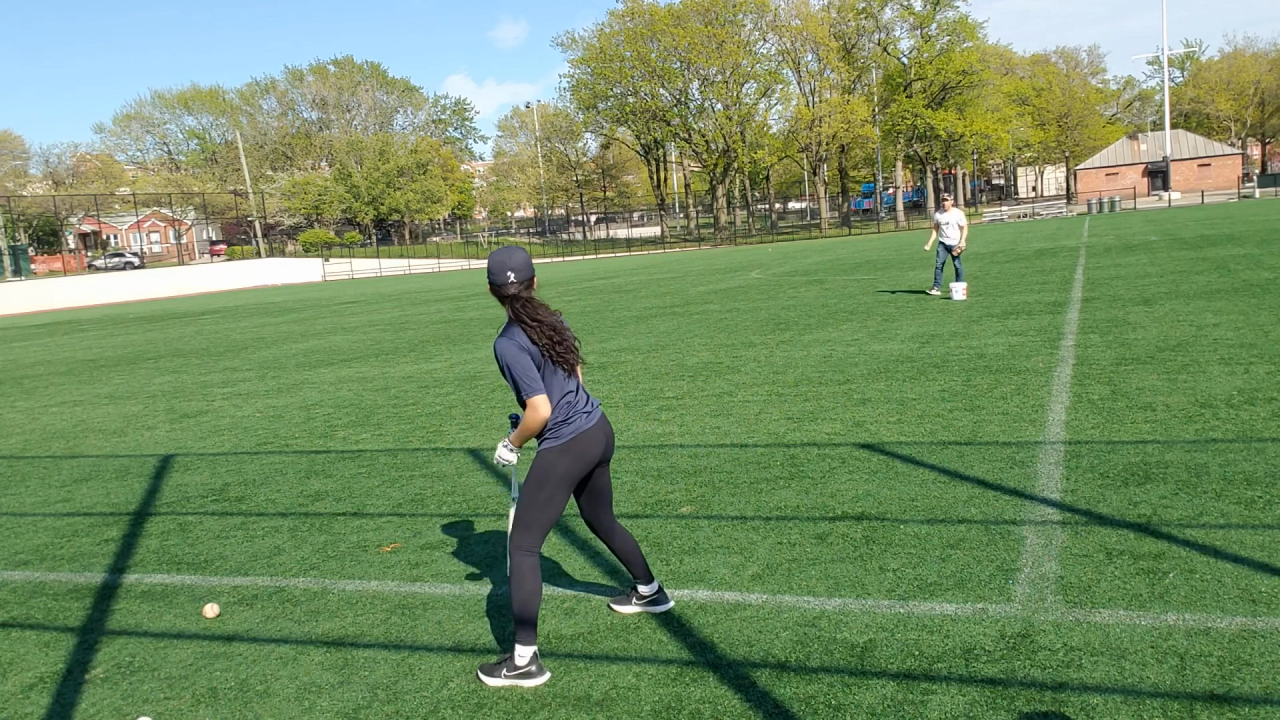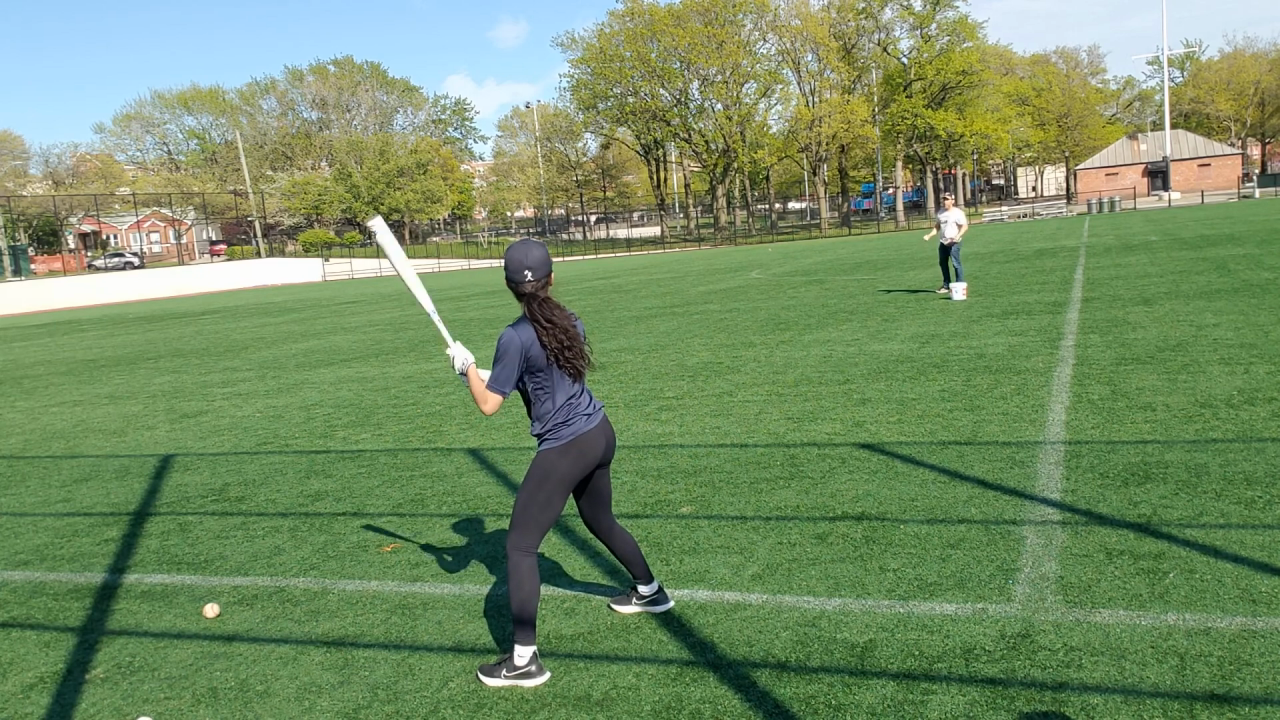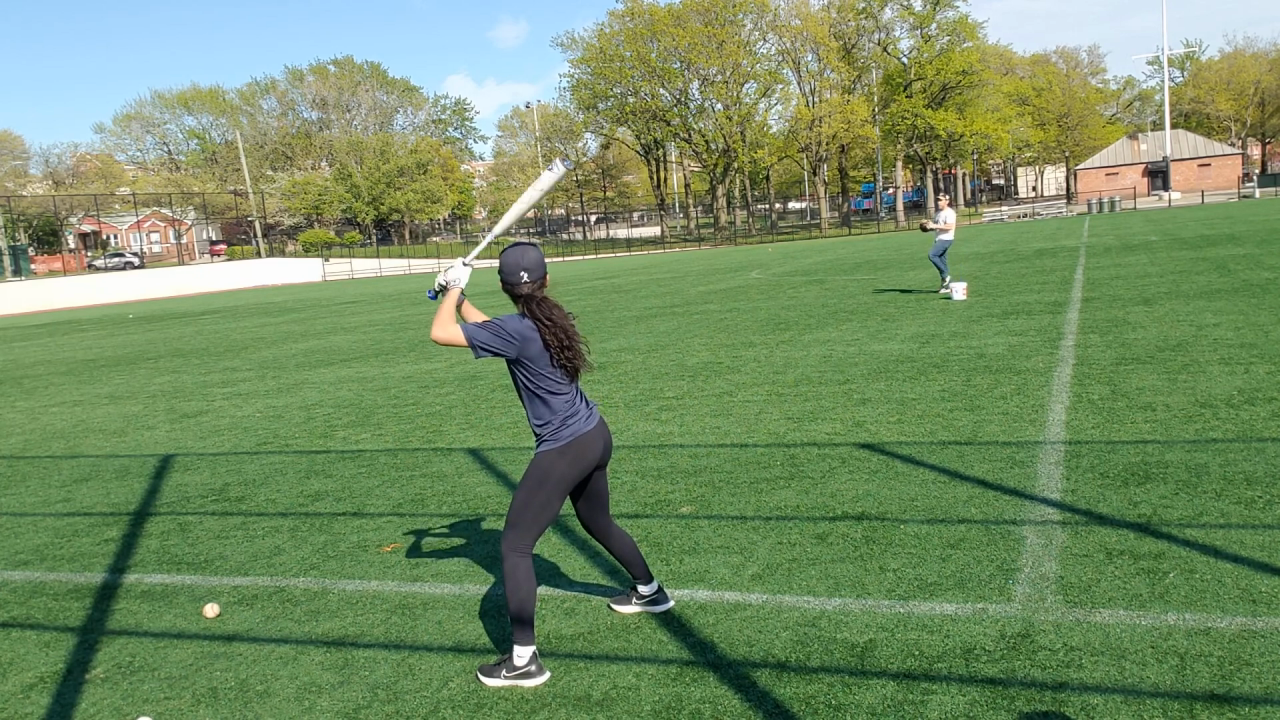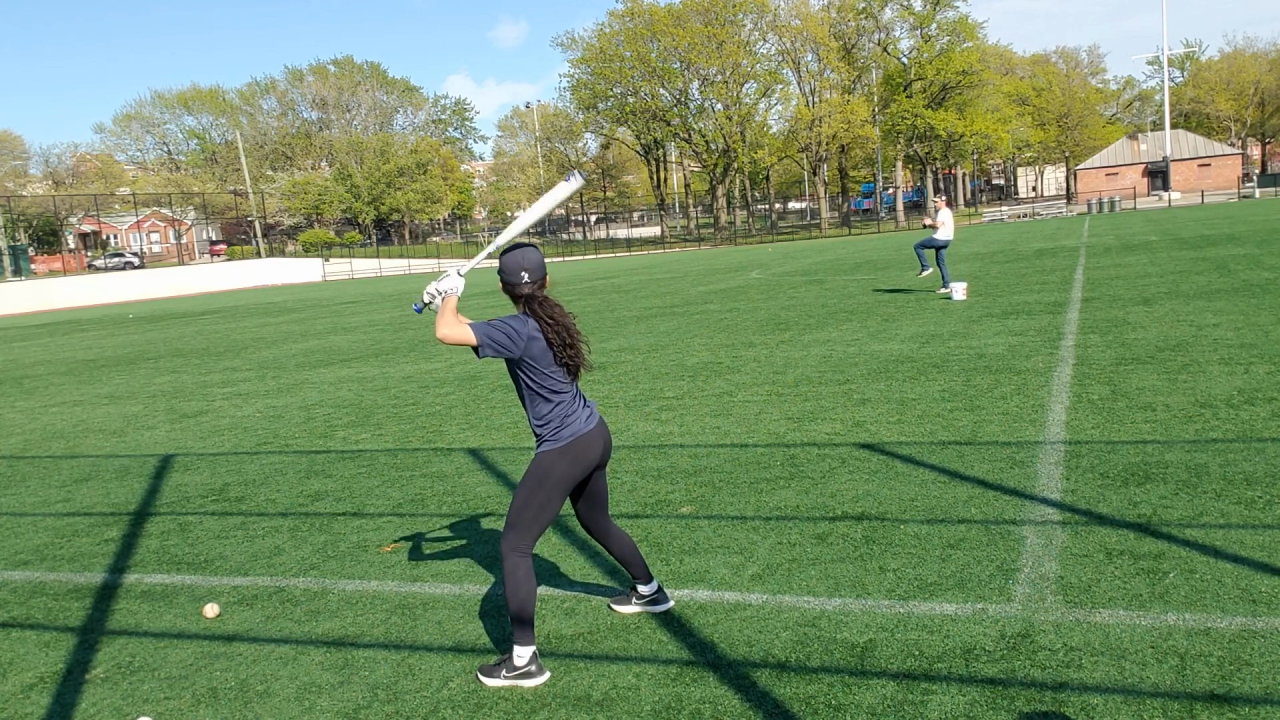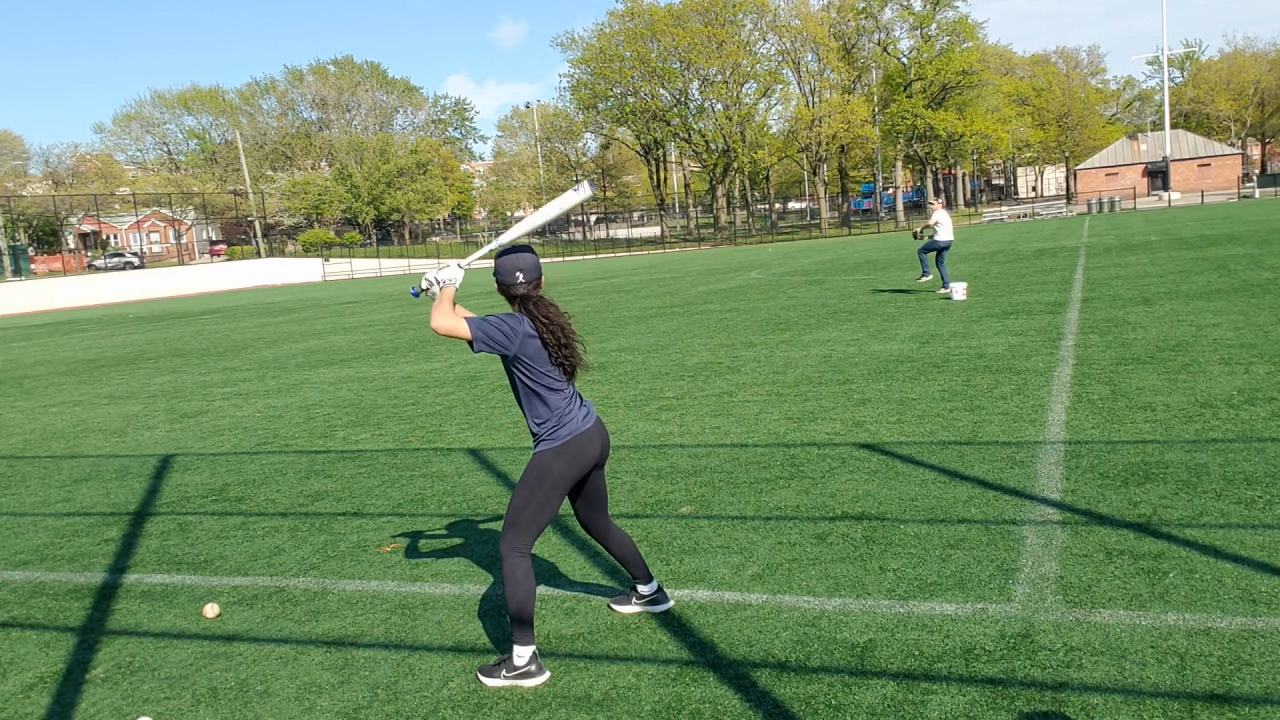
dt=0.5s
person 1, frame 1
left shoulder: (508, 344)
right shoulder: (551, 322)
left elbow: (540, 411)
left wrist: (511, 444)
left hip: (566, 447)
right hip: (598, 432)
left knee: (522, 545)
right knee: (601, 520)
left ankle: (525, 659)
right ankle: (649, 591)
person 1, frame 2
left shoulder: (516, 336)
right shoulder: (569, 322)
left elbow: (487, 404)
left wrist: (467, 365)
right wrist: (491, 371)
left hip: (564, 449)
right hip: (599, 433)
left knee: (519, 546)
right knee: (600, 521)
left ankle: (524, 659)
right ankle: (650, 591)
person 1, frame 3
left shoulder: (517, 330)
right shoulder: (555, 319)
left elbow: (440, 334)
left wrist: (454, 285)
right wrist: (458, 298)
left hip: (564, 450)
right hip: (595, 436)
left knee: (514, 546)
right knee: (599, 523)
left ankle: (524, 660)
right ankle: (649, 591)
person 1, frame 4
left shoulder: (520, 329)
right shoulder: (551, 319)
left elbow: (446, 335)
right elbow: (486, 335)
left wrist: (449, 294)
right wrist: (447, 306)
left hip: (564, 451)
right hip: (595, 436)
left knee: (514, 546)
right knee: (597, 522)
left ankle: (524, 660)
right ankle: (649, 591)
person 1, frame 5
left shoulder: (514, 328)
right shoulder: (543, 319)
left elbow: (441, 324)
right elbow: (479, 326)
left wrist: (448, 284)
right wrist: (446, 296)
left hip: (562, 450)
right hip: (591, 435)
left knee: (513, 546)
right knee: (596, 522)
left ankle: (524, 660)
right ankle: (649, 591)
